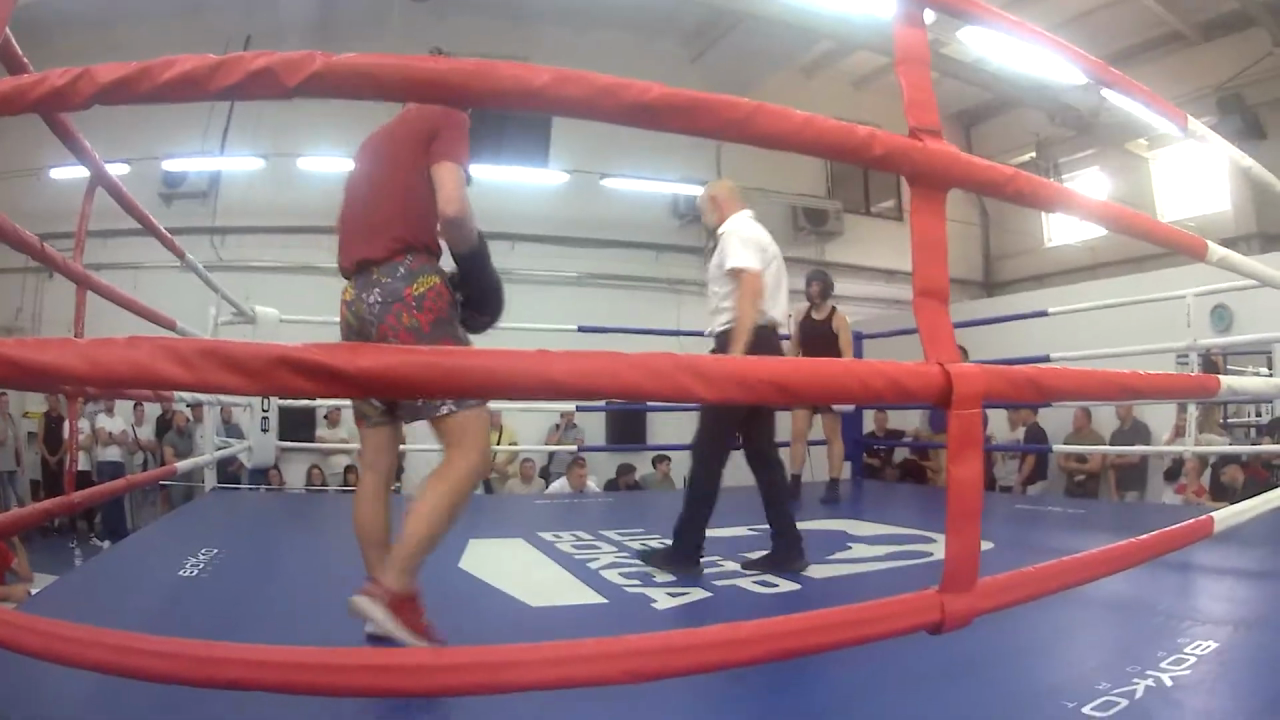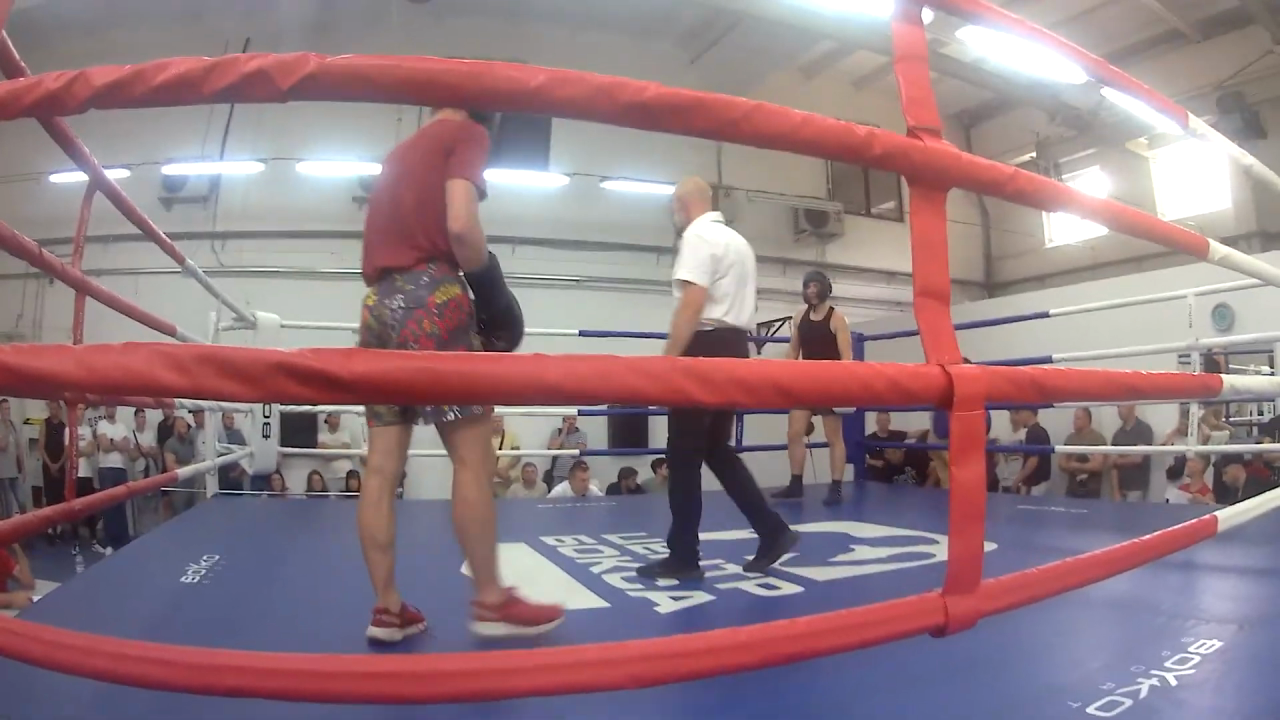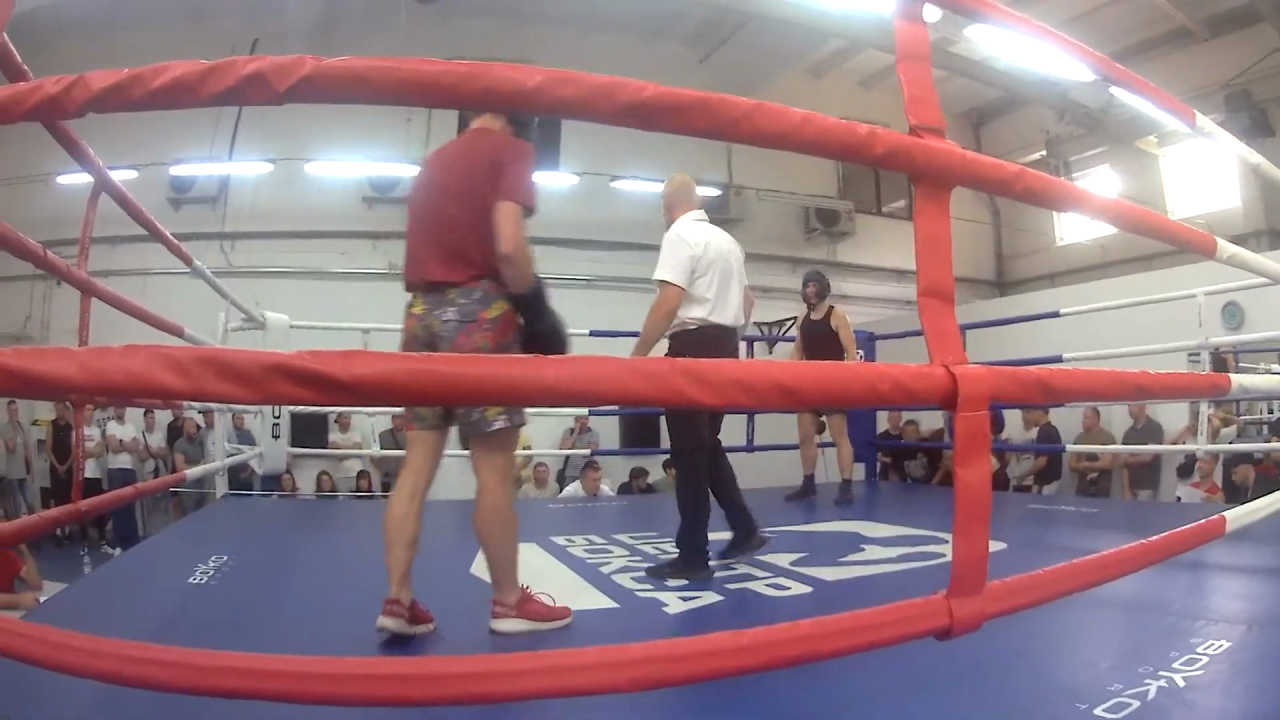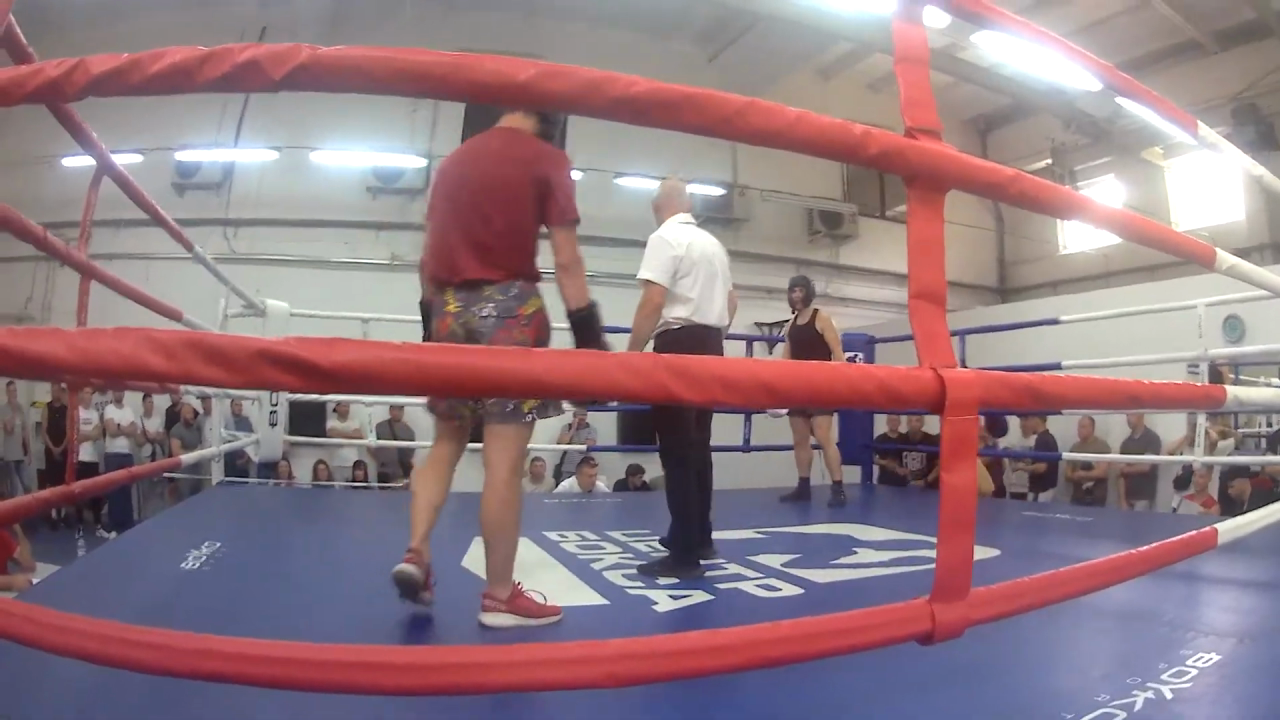
dt=0.2s
person 1, frame 1
left shoulder: (375, 140)
right shoulder: (446, 116)
left elbow: (346, 253)
right elbow: (450, 207)
right wrist: (475, 272)
left hip: (356, 295)
right hip: (411, 288)
left knee: (376, 464)
right knee: (470, 444)
left ankle: (384, 601)
right ankle: (393, 585)
person 1, frame 2
left shoulder: (399, 152)
right shoulder: (468, 133)
right elbow: (460, 225)
right wrist: (489, 287)
left hip: (377, 303)
right hip: (433, 297)
left knee: (382, 465)
right knee: (473, 457)
left ankle: (386, 608)
right ankle: (491, 601)
person 1, frame 3
left shoulder: (433, 162)
right shoulder: (512, 149)
right elbow: (508, 246)
right wrist: (536, 311)
left hip: (422, 313)
right hip: (478, 310)
left knee: (417, 464)
right knee: (495, 467)
left ankle: (398, 599)
right ankle: (508, 601)
person 1, frame 4
left shoulder: (453, 160)
right shoulder: (547, 158)
left elbow: (427, 257)
right elbow: (568, 262)
left wrist: (432, 321)
right wrist: (588, 335)
left hip: (450, 309)
right hip: (511, 307)
left knee: (446, 442)
right knee: (504, 460)
left ankle: (415, 552)
right ankle: (500, 595)
person 2, frame 1
left shoulder: (737, 231)
right shoulder: (754, 234)
left elbow: (750, 291)
left wrist: (735, 355)
left hip: (743, 349)
right hip: (762, 349)
left knee: (709, 449)
right knee: (762, 450)
left ankle: (686, 551)
right ankle: (787, 548)
person 2, frame 2
left shoulder: (697, 236)
right shoulder: (736, 240)
left elbow: (691, 304)
right elbow: (741, 300)
left wrist: (667, 361)
left hip: (706, 350)
right hip: (733, 346)
left knee: (683, 455)
right knee: (716, 449)
left ankle: (683, 557)
right ankle: (773, 531)
person 2, frame 3
left shoulder: (679, 235)
right shoulder: (727, 239)
left elbow: (667, 303)
right elbow: (746, 299)
left wrist: (637, 356)
left hip: (693, 346)
right hip: (725, 345)
left knee: (688, 453)
right knee: (707, 444)
left ankle: (693, 557)
right ankle: (743, 528)
person 2, frame 4
left shoulder: (664, 238)
right shoulder: (713, 243)
left elbow: (653, 301)
right elbow: (731, 302)
left wrist: (630, 355)
left hip: (678, 345)
right hip: (710, 345)
left knee: (678, 451)
right knee: (697, 445)
left ankle: (684, 554)
right ankle: (696, 538)
person 3, frame 1
left shoulder: (838, 318)
right shoulder: (802, 315)
left elbow: (847, 354)
right elbow: (794, 348)
left knee: (832, 436)
right knee: (797, 434)
left ankle: (833, 487)
right ankle: (794, 485)
person 3, frame 2
left shoulder: (837, 318)
right shoulder: (800, 317)
left elbow: (846, 355)
right elbow: (794, 349)
left knee: (834, 437)
right knee: (794, 434)
left ankle: (836, 488)
right ankle: (795, 484)
person 3, frame 3
left shoulder: (837, 316)
right shoulder: (804, 318)
left elbow: (851, 353)
right elbow: (798, 352)
left knee: (839, 436)
right knee: (805, 437)
left ankle: (846, 487)
right ankle: (808, 484)
person 3, frame 4
left shoulder: (822, 319)
right shoulder: (791, 325)
left elbow: (837, 353)
right elbow: (787, 358)
left knee: (824, 438)
right knee: (800, 440)
left ankle: (838, 489)
right ankle: (803, 487)
